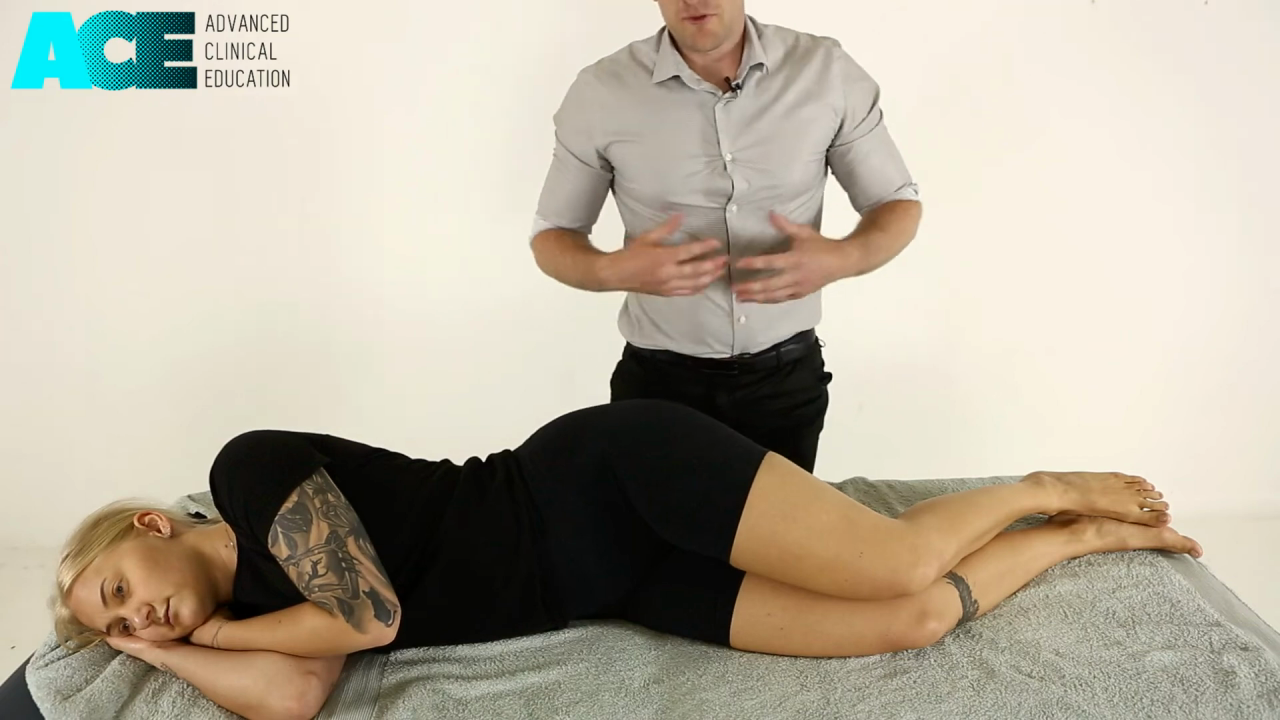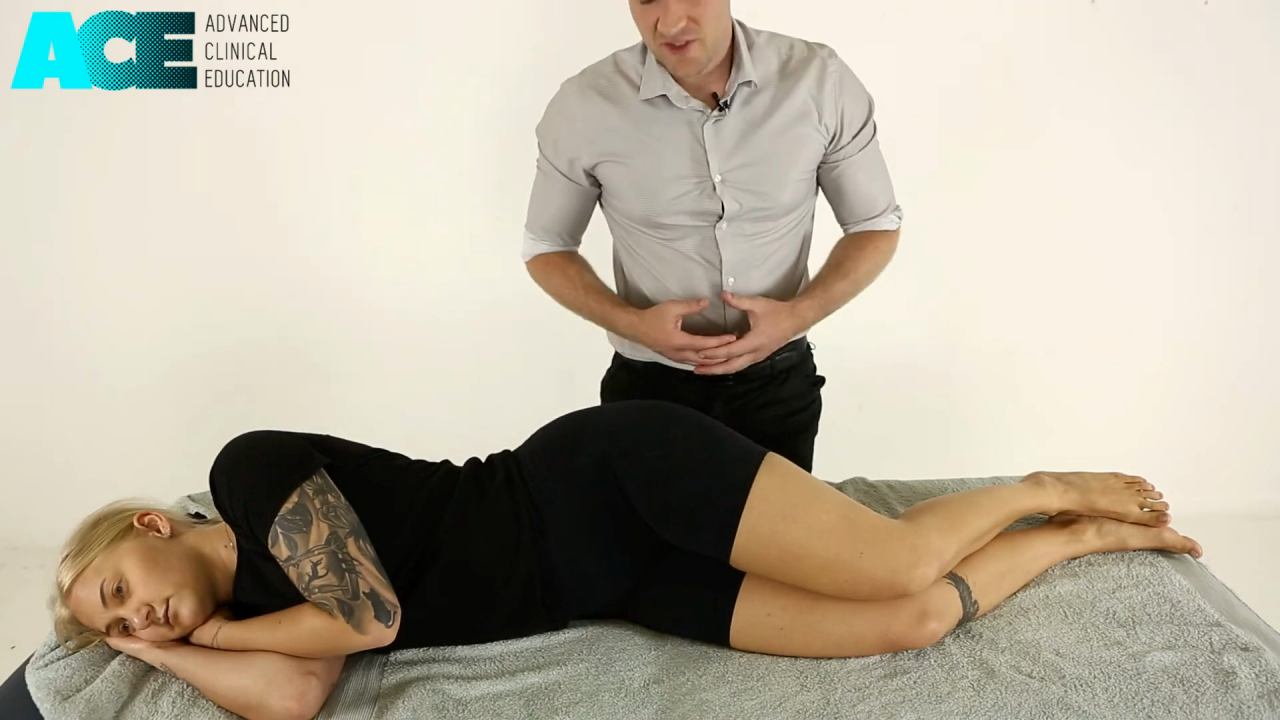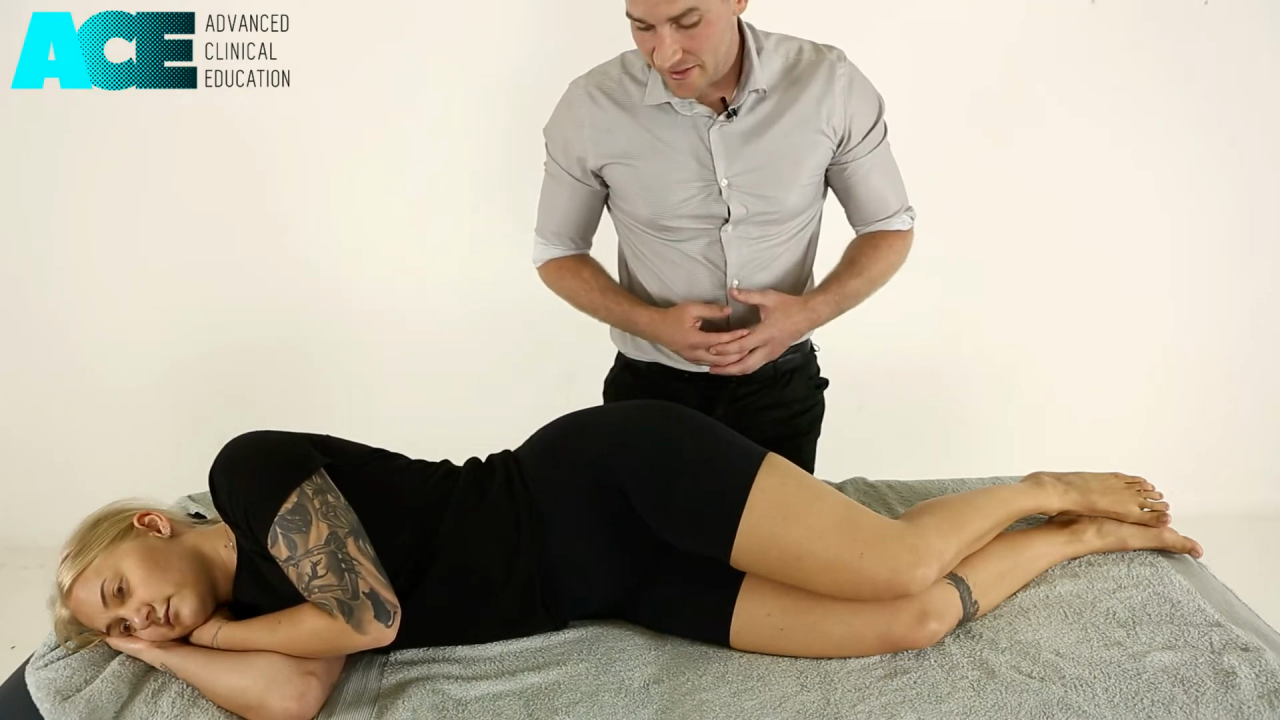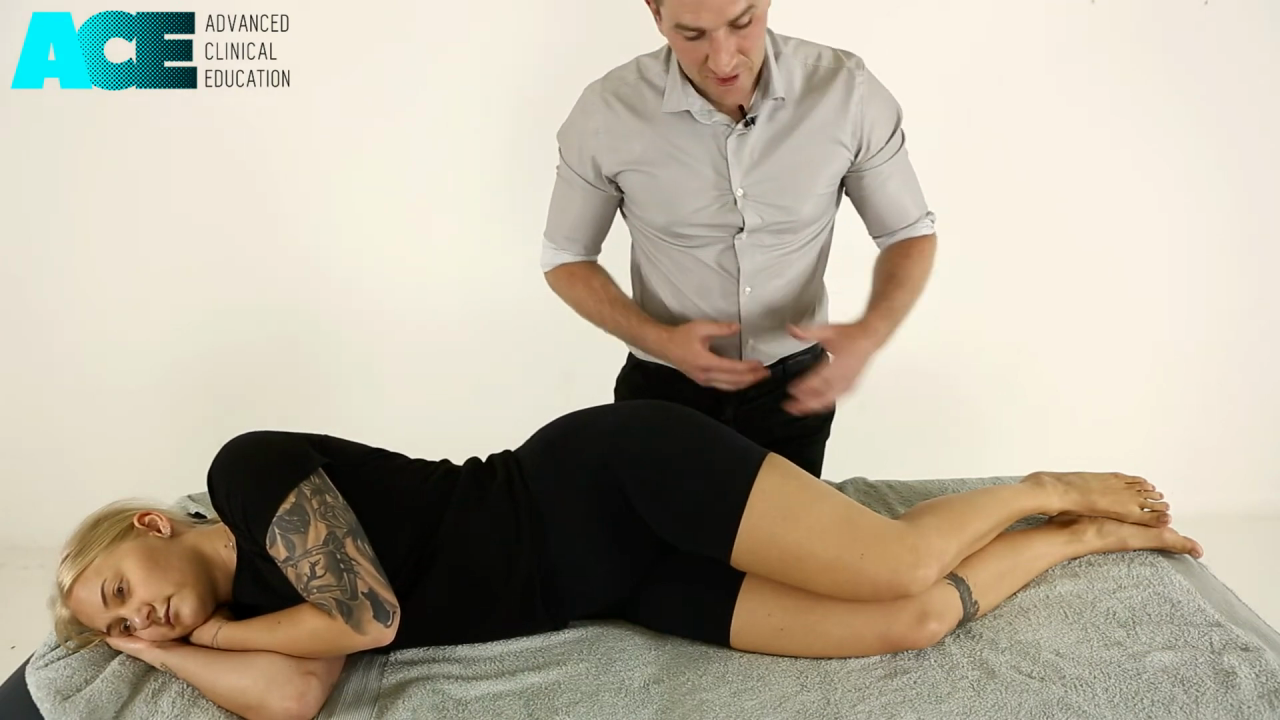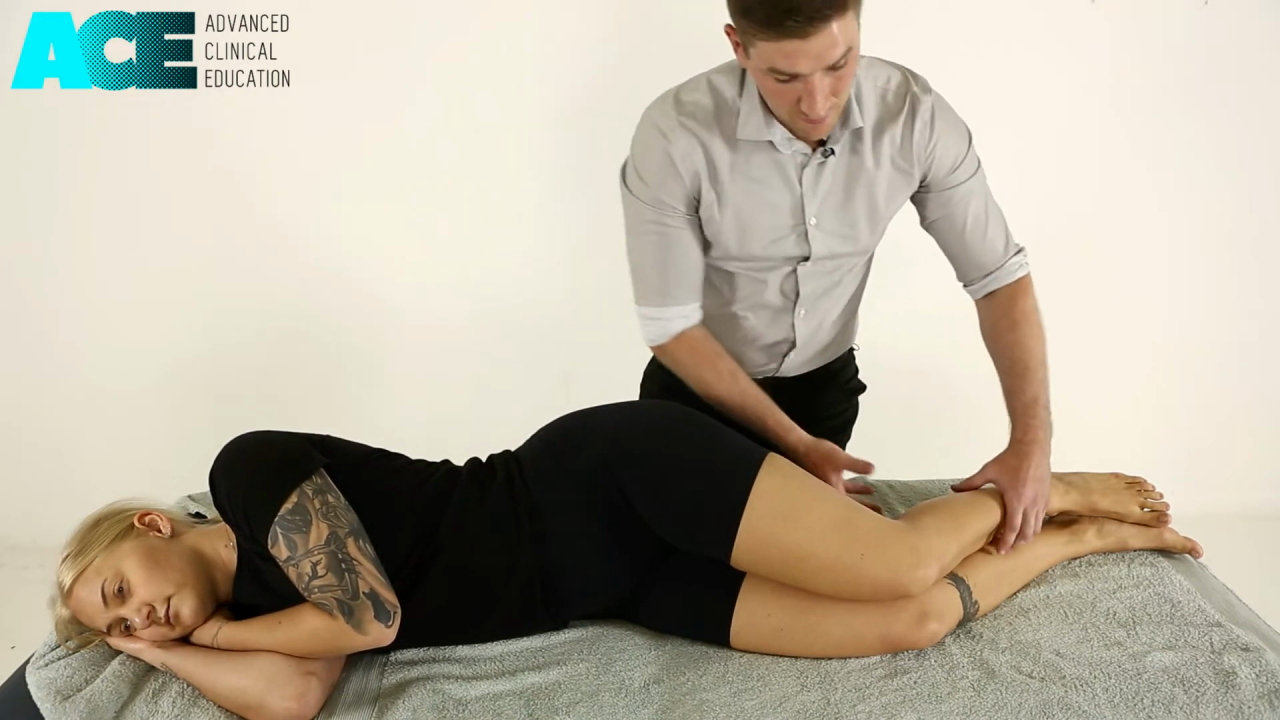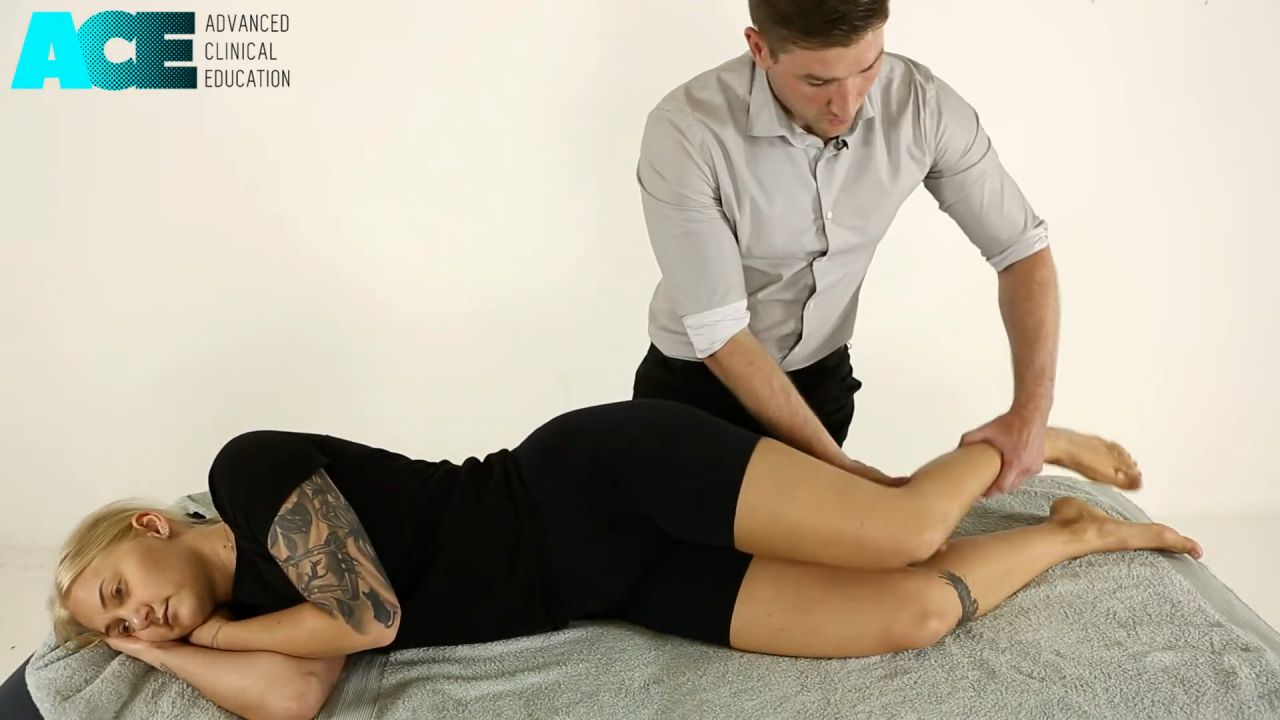
dt=0.7s
person 1, frame 1
left shoulder: (250, 470)
right shoulder: (264, 604)
left elbow: (373, 612)
left wrist: (207, 626)
left hip: (611, 472)
right hip: (621, 589)
left knee: (899, 563)
right knee: (908, 618)
left ankle: (1049, 488)
right ankle: (1084, 536)
person 1, frame 2
left shoulder: (250, 471)
right shoulder: (265, 603)
left elbow: (375, 615)
left wrist: (225, 622)
left hip: (614, 476)
right hip: (623, 588)
left knee: (900, 571)
right knee: (912, 621)
left ankle: (1050, 490)
right ankle: (1084, 538)
person 1, frame 3
left shoulder: (249, 470)
right shoulder: (263, 602)
left elbow: (374, 615)
left wrist: (225, 619)
left hip: (611, 478)
right hip: (623, 589)
left knee: (900, 569)
right knee: (911, 622)
left ankle: (1051, 491)
right ankle: (1085, 538)
person 1, frame 4
left shoulder: (248, 470)
right shoulder: (262, 607)
left elbow: (373, 615)
left wrist: (219, 628)
left hip: (612, 477)
right hip: (624, 587)
left knee: (900, 571)
right knee: (914, 620)
left ankle: (1049, 491)
right ankle: (1080, 540)
person 1, frame 5
left shoulder: (250, 470)
right shoulder: (263, 605)
left elbow: (373, 615)
left wrist: (217, 627)
left hip: (610, 477)
right hip: (621, 589)
left knee: (900, 569)
right knee: (913, 621)
left ankle: (1043, 489)
right ankle: (1077, 538)
person 1, frame 6
left shoulder: (249, 471)
right shoulder: (259, 606)
left elbow: (372, 614)
left wrist: (214, 623)
left hip: (605, 475)
right hip: (612, 584)
left knee: (901, 531)
right knee: (914, 614)
left ankle: (1023, 438)
right ankle: (1075, 533)
person 2, frame 1
left shoulder: (827, 73)
right shoulder: (599, 93)
left elbow: (897, 203)
right elbow: (553, 234)
left wrist: (838, 259)
right wrist: (612, 270)
left hip: (786, 375)
right hip: (659, 379)
person 2, frame 2
left shoulder: (821, 81)
right shoulder: (583, 105)
left elbow: (875, 226)
right elbow: (546, 248)
left wrist: (798, 315)
right wrist: (632, 323)
left hip: (778, 383)
right hip: (648, 386)
person 2, frame 3
left shoulder: (829, 85)
right shoulder: (591, 107)
left elbow: (889, 227)
right elbow: (556, 254)
left wrist: (811, 312)
right wrist: (652, 323)
left hip: (782, 384)
right hip: (652, 387)
person 2, frame 4
left shoulder: (846, 91)
right shoulder: (606, 111)
left elbow: (911, 233)
right elbow: (564, 259)
left wrist: (870, 332)
right wrist: (658, 340)
left hip: (795, 387)
right hip: (663, 390)
person 2, frame 5
left shoulder: (917, 114)
right shoulder: (674, 133)
left elbow: (1000, 276)
right elbow: (669, 326)
left wrist: (1031, 442)
right wrist: (796, 445)
left hip: (824, 385)
right hip: (696, 391)
person 2, frame 6
left shoulder: (923, 105)
right shoulder: (685, 133)
left elbow: (1022, 249)
right elbow: (718, 334)
left wrist: (1031, 410)
right wrist: (837, 469)
left hip: (821, 380)
right hip: (694, 388)
